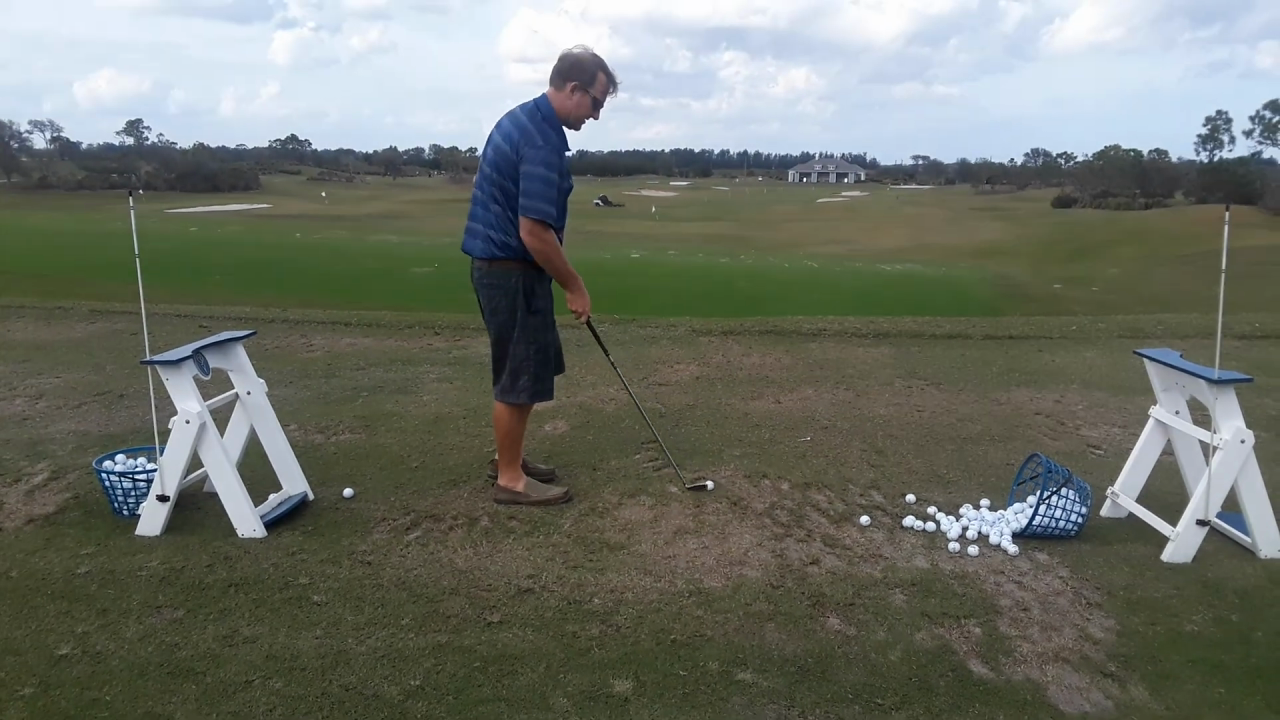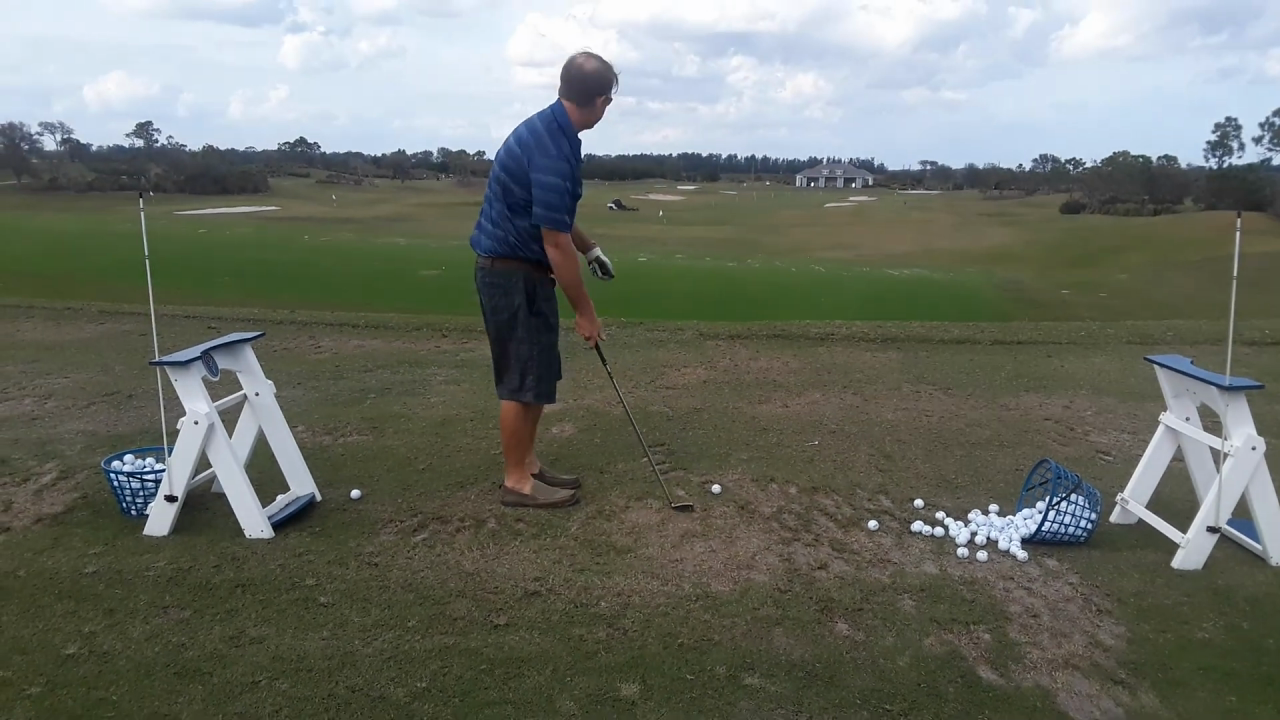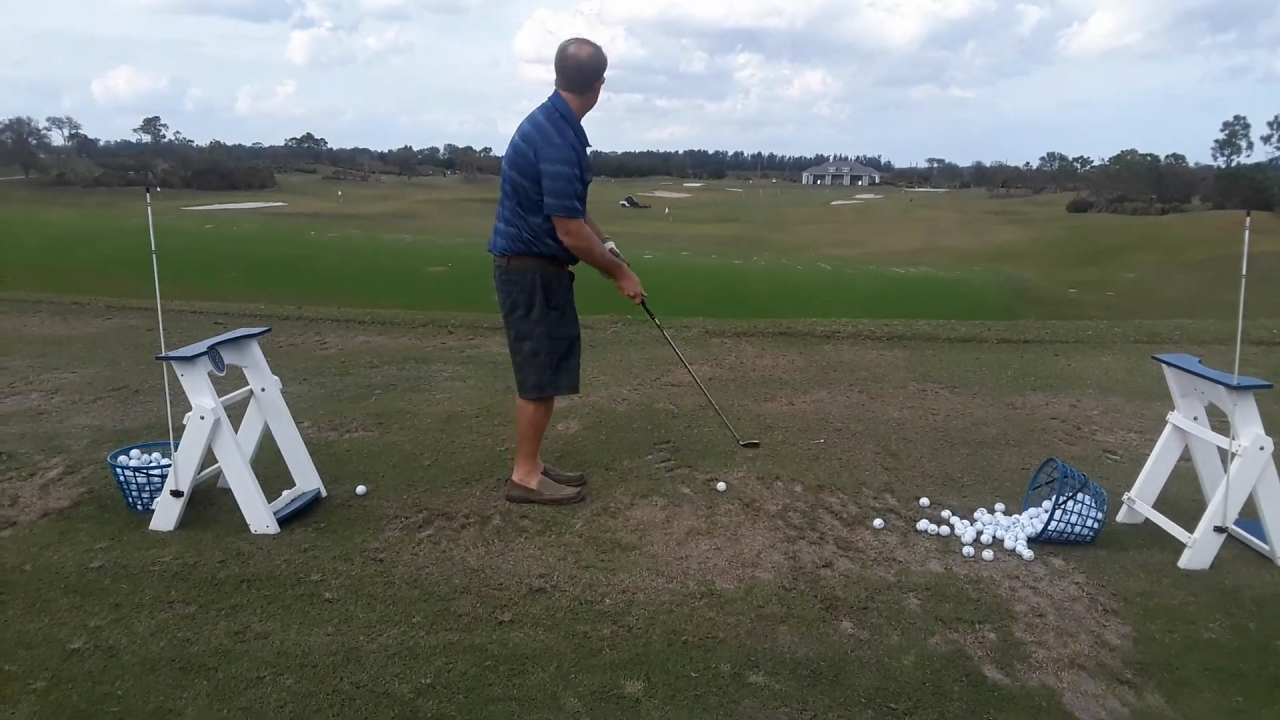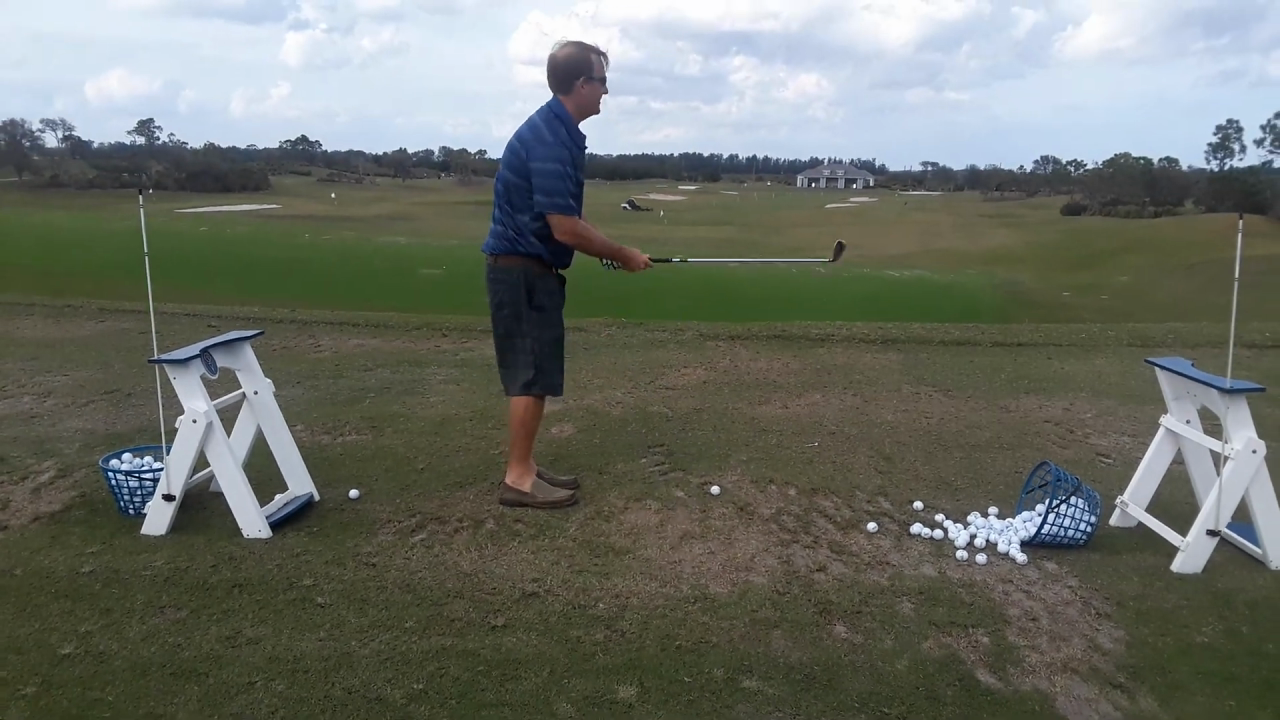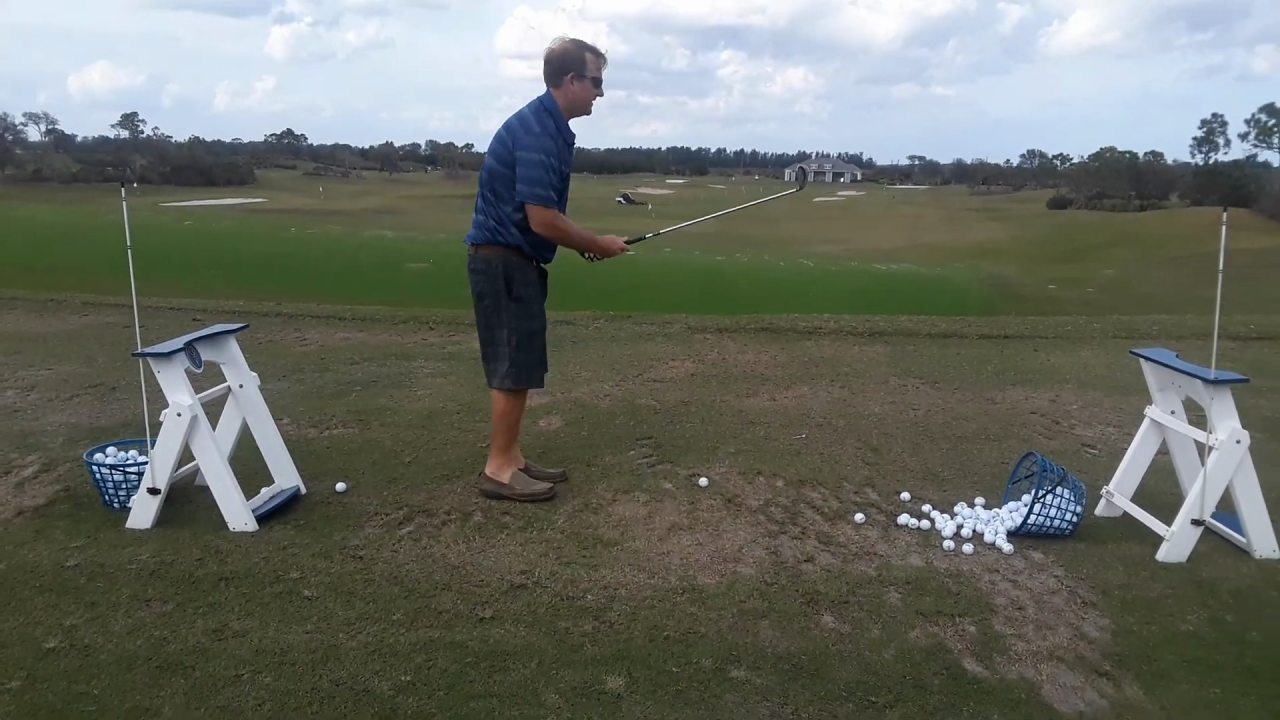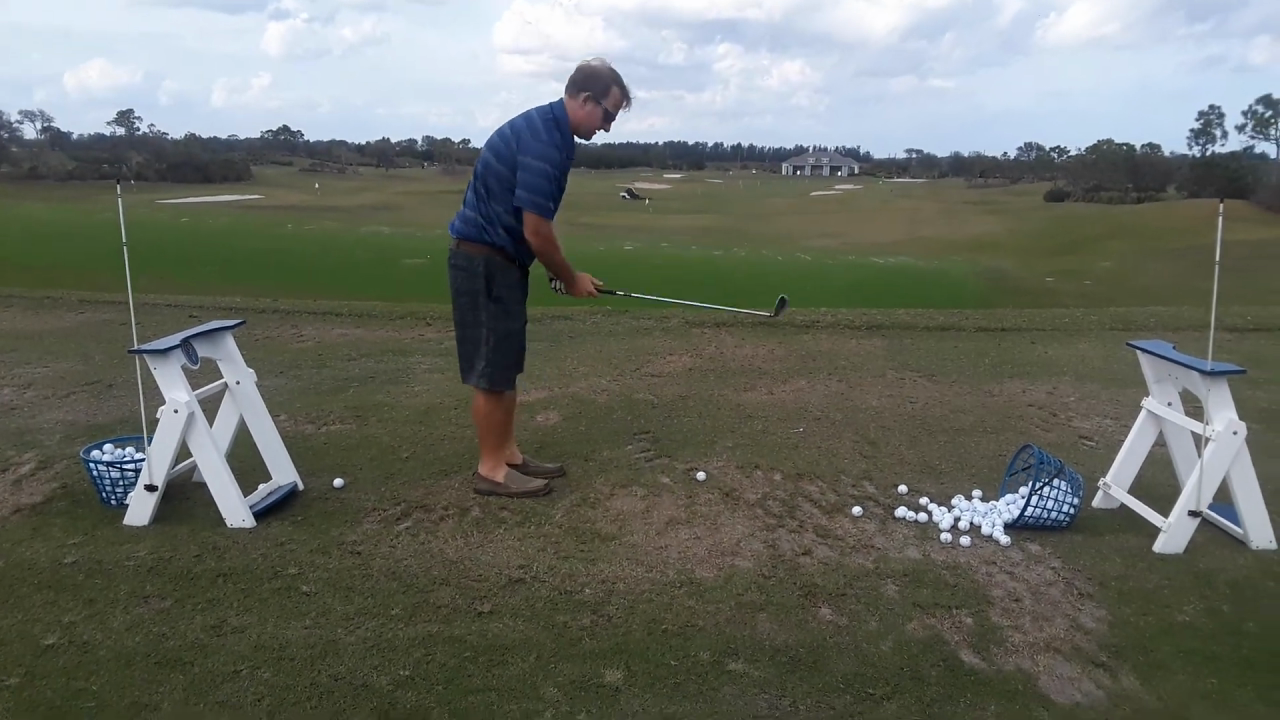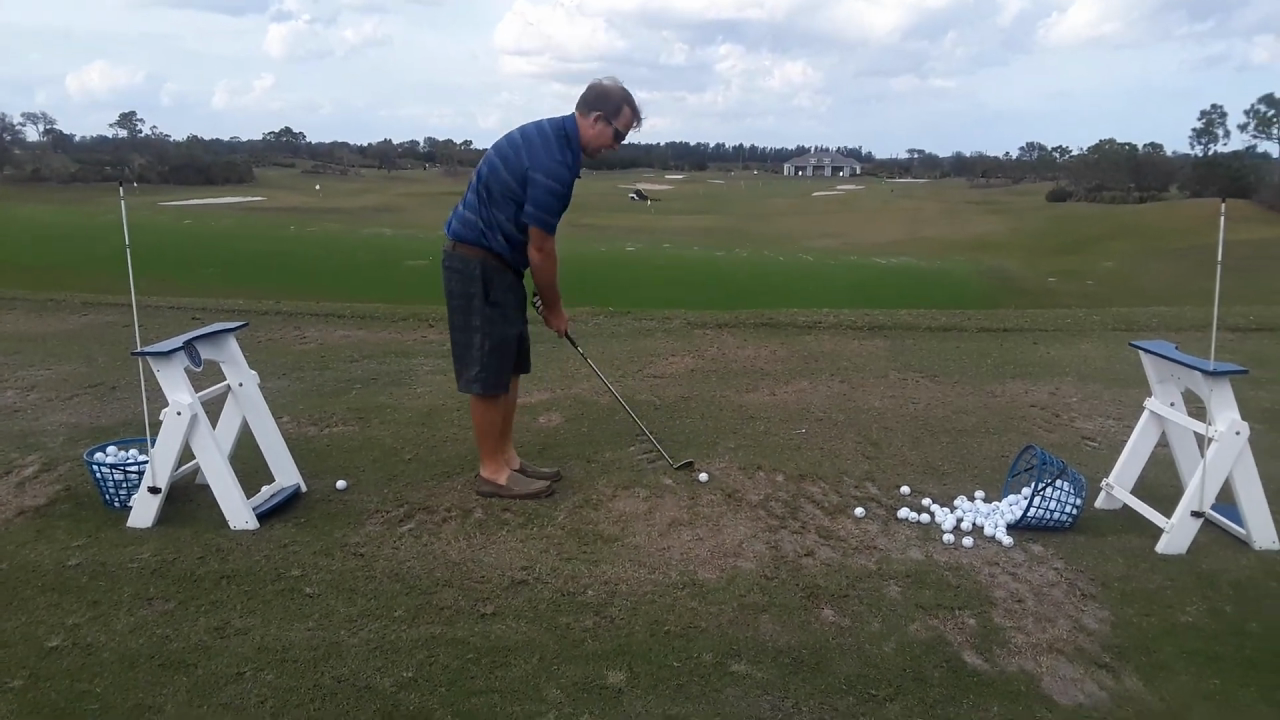
dt=0.3s
person 1, frame 1
left shoulder: (521, 118)
right shoulder: (542, 140)
left elbow: (486, 190)
right elbow: (535, 233)
right wrist: (574, 286)
left hip: (502, 264)
right hip: (510, 271)
left knee: (533, 367)
right knee: (518, 375)
left ankle: (509, 457)
right ankle: (509, 479)
person 1, frame 2
left shoulder: (547, 129)
right shoulder: (553, 150)
right elbow: (556, 245)
left wrist: (590, 248)
right wrist: (585, 311)
left hip: (516, 266)
right hip: (513, 272)
left knee: (536, 373)
right knee: (523, 378)
left ankle: (527, 463)
right ankle: (516, 480)
person 1, frame 3
left shoulder: (549, 122)
right shoulder: (558, 139)
right elbow: (569, 232)
left wrist: (604, 242)
right wrist: (619, 273)
left hip: (529, 264)
right hip: (533, 269)
left knee: (541, 373)
right knee: (541, 374)
left ankle: (531, 462)
right ankle: (524, 476)
person 1, frame 4
left shoulder: (555, 129)
right shoulder: (550, 140)
left elbow: (566, 212)
right elbow: (565, 229)
left wrist: (608, 246)
right wrist: (623, 255)
left hip: (529, 268)
right hip: (521, 271)
left knee: (533, 374)
right knee: (531, 375)
left ankle: (525, 466)
right ankle: (517, 479)
person 1, frame 5
left shoulder: (549, 125)
right shoulder: (537, 132)
right elbow: (543, 219)
left wrist: (586, 241)
right wrist: (597, 244)
left hip: (516, 262)
right hip: (503, 263)
left knee: (520, 367)
right knee: (513, 368)
left ankle: (512, 459)
right ankle: (497, 470)
person 1, frame 6
left shoulder: (547, 129)
right shoulder: (543, 140)
right elbow: (537, 231)
left wrist: (561, 271)
right wrist: (570, 278)
left hip: (497, 259)
right hip: (485, 260)
left knee: (506, 364)
right knee: (493, 367)
left ankle: (507, 453)
right ankle: (490, 469)
person 1, frame 7
left shoulder: (549, 135)
right shoulder: (554, 159)
right elbow: (540, 248)
right wrist: (554, 308)
left hip: (488, 259)
right hip: (478, 262)
left knee: (509, 365)
right knee: (489, 369)
left ankle: (506, 457)
right ankle: (492, 471)
